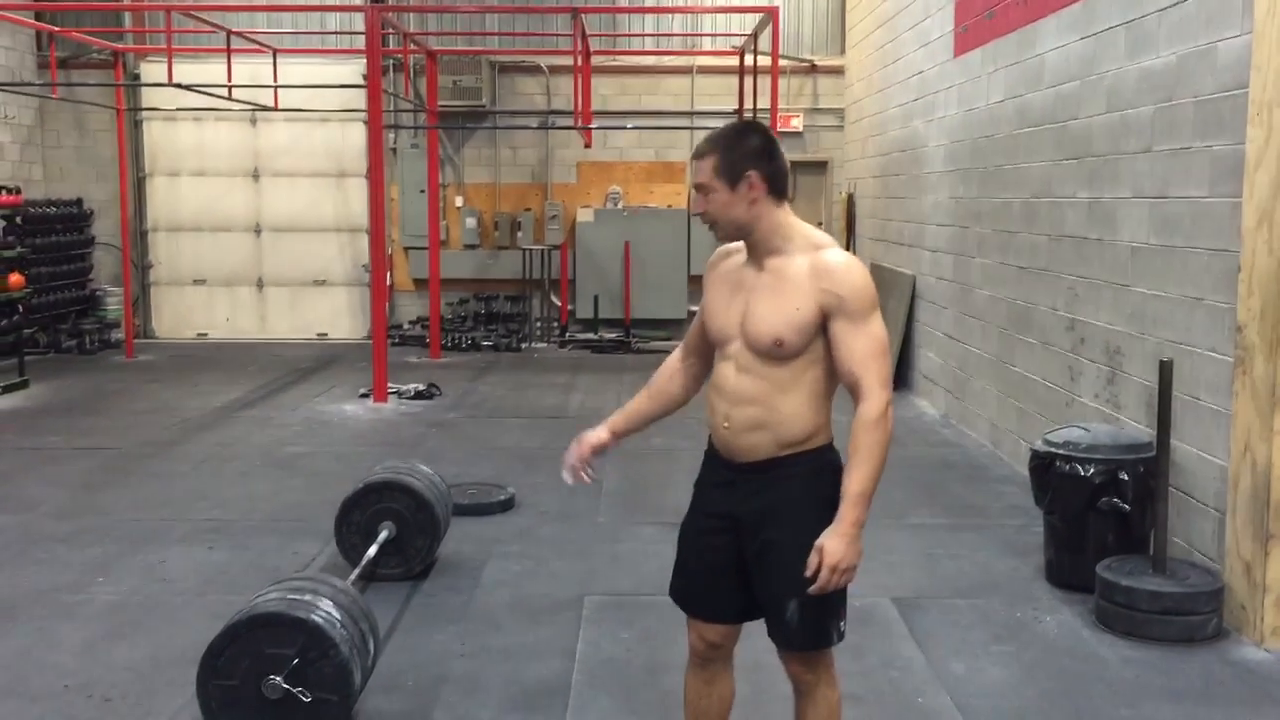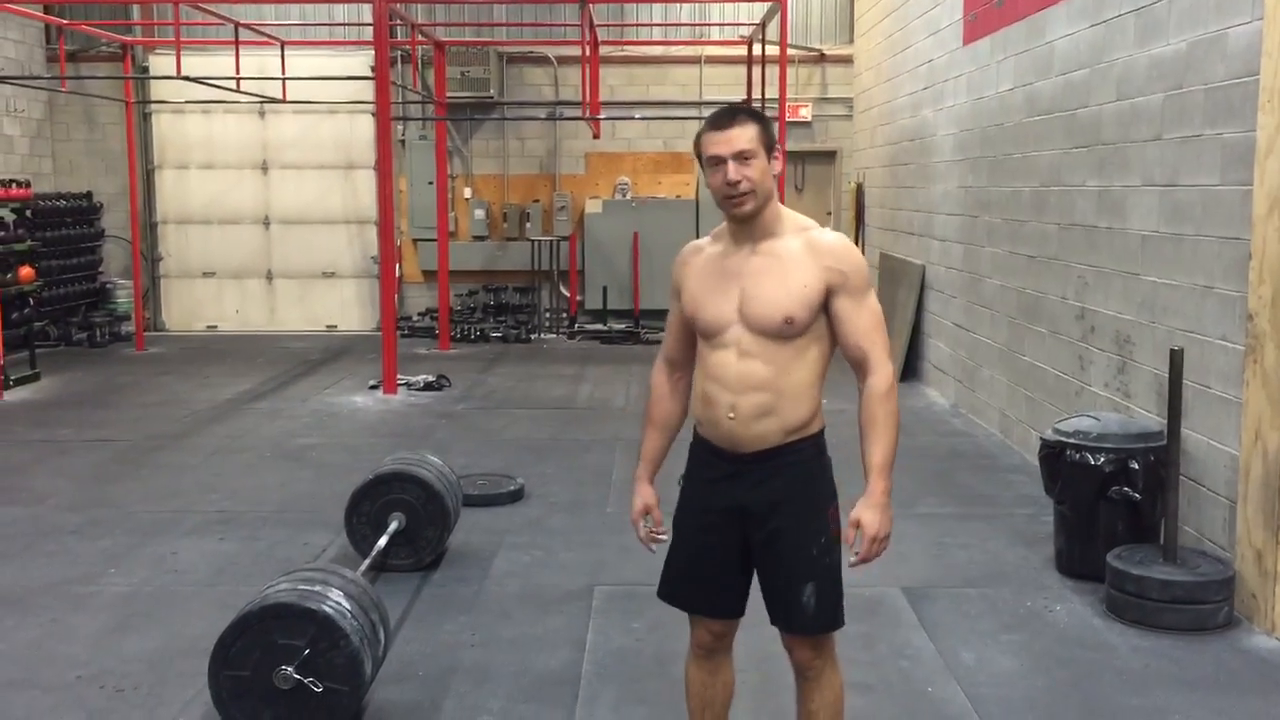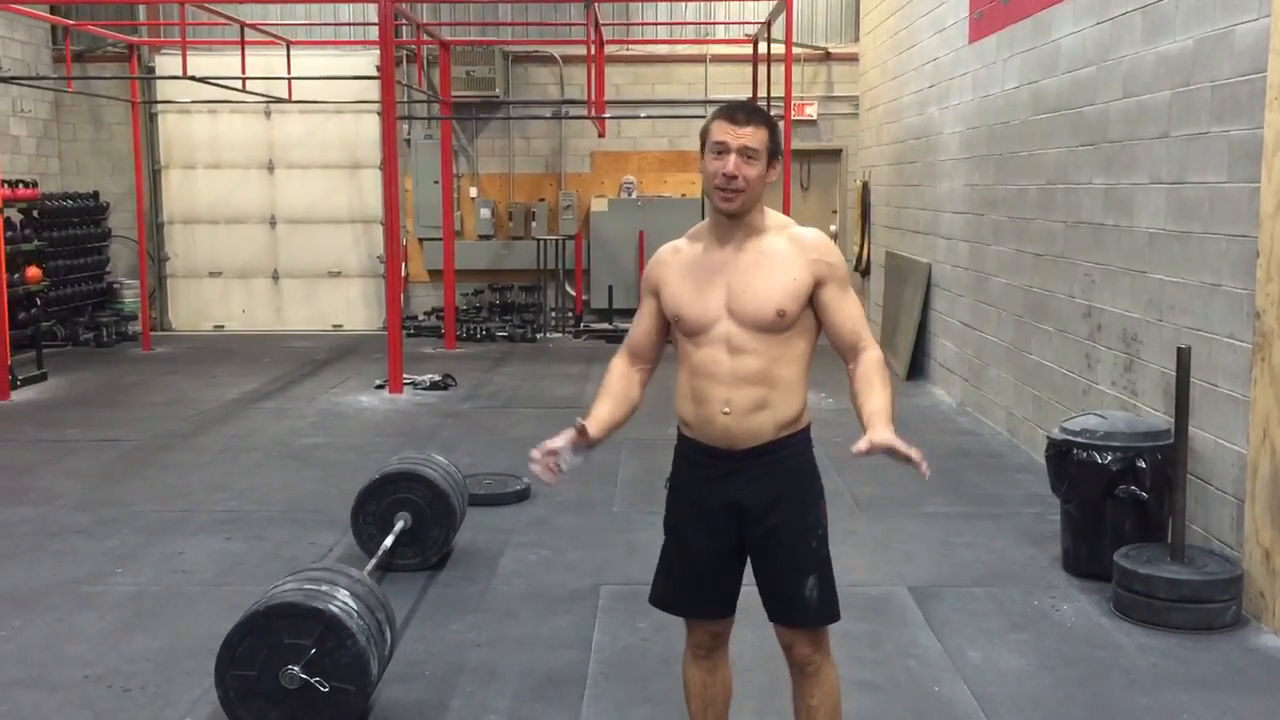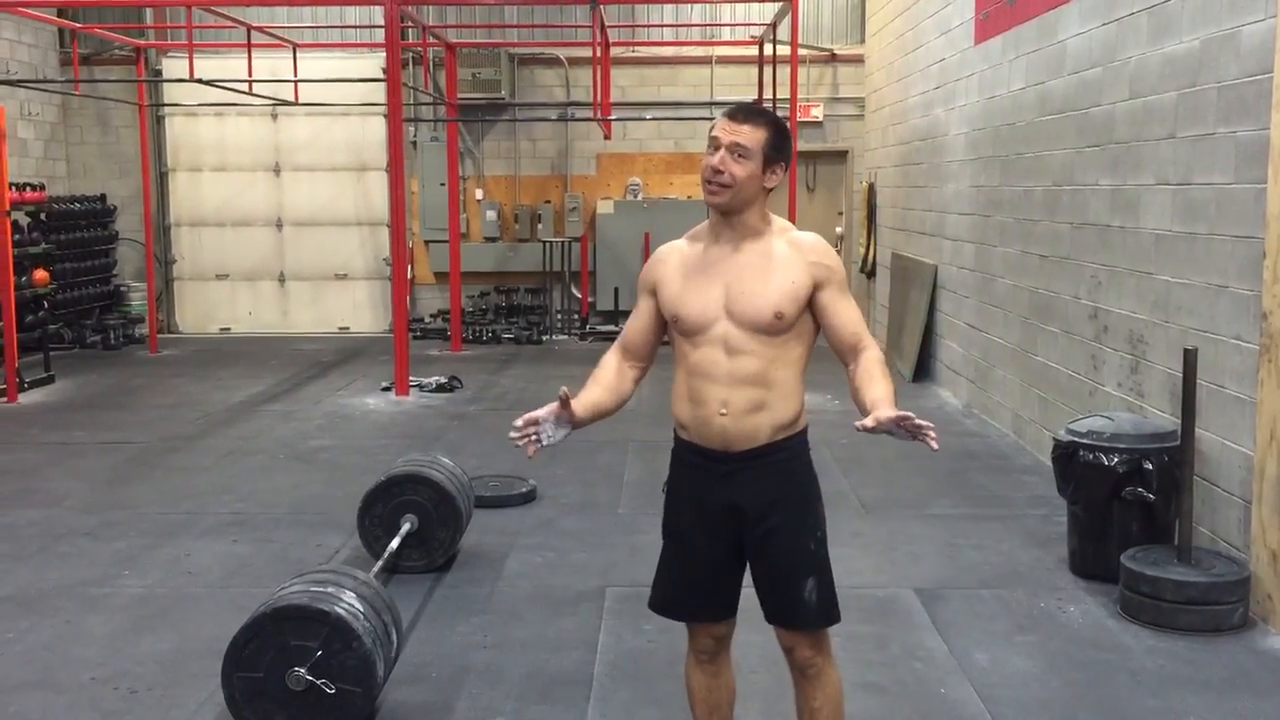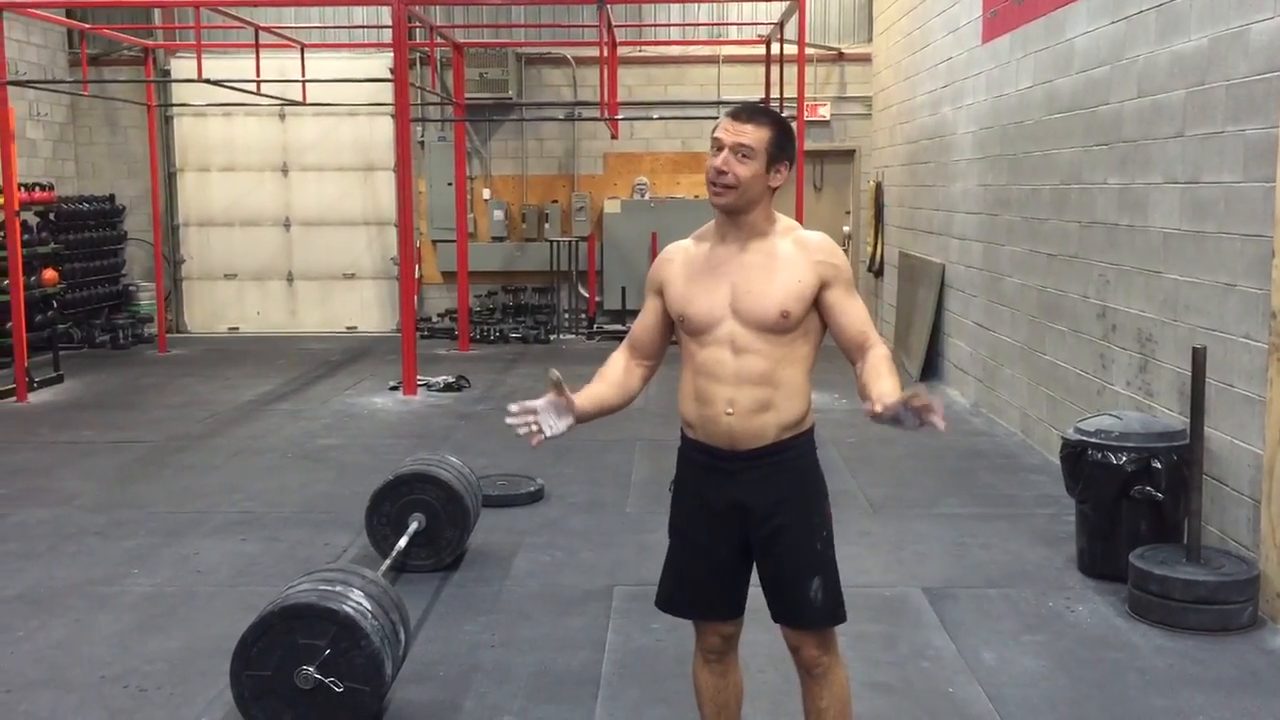
dt=0.3s
person 1, frame 1
left shoulder: (835, 275)
right shoulder: (723, 266)
left elbow: (872, 401)
right elbow: (690, 363)
left wrist: (848, 522)
right wrist: (611, 430)
left hip: (796, 486)
right hip: (720, 478)
left knee: (807, 661)
right knee: (706, 643)
person 1, frame 2
left shoulder: (828, 255)
right shoulder: (692, 262)
left elbow: (876, 372)
right elbow: (672, 370)
left wrist: (877, 491)
right wrist: (645, 474)
left hip: (792, 471)
right hip: (709, 470)
left knee: (809, 647)
right knee: (707, 636)
person 1, frame 3
left shoulder: (810, 252)
right shoulder: (667, 262)
left elbow: (860, 349)
right elbow: (634, 361)
left wrist: (877, 424)
right wrist: (587, 431)
left hip: (781, 468)
right hip: (697, 469)
left knee: (805, 642)
right knee: (704, 634)
person 1, frame 4
left shoulder: (810, 256)
right shoulder: (667, 262)
left elbow: (859, 350)
right elbow: (628, 358)
left wrist: (881, 408)
right wrist: (574, 412)
left hip: (779, 470)
right hip: (694, 472)
left knee: (806, 645)
right knee: (706, 638)
person 1, frame 5
left shoulder: (816, 256)
right shoulder: (674, 261)
left elbow: (867, 349)
right elbow: (636, 357)
left wrist: (887, 398)
right wrist: (576, 404)
left hip: (785, 470)
right hip: (701, 471)
left knee: (813, 643)
right knee: (714, 637)
